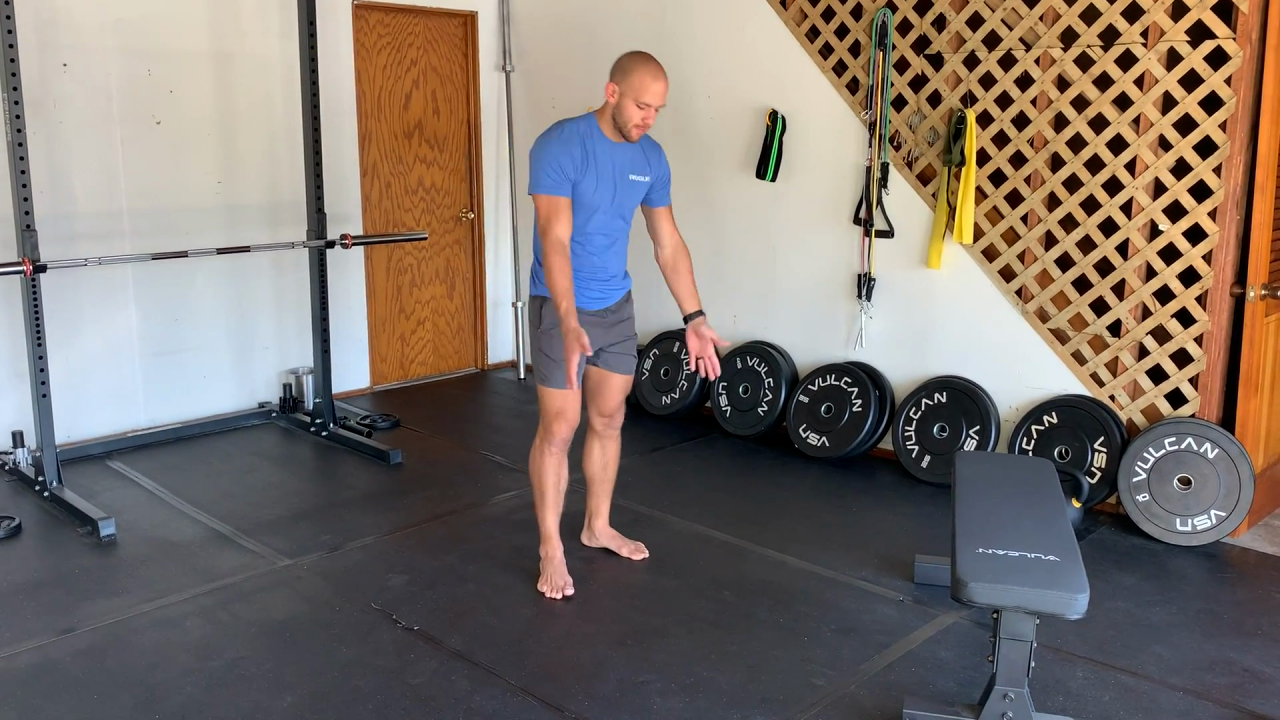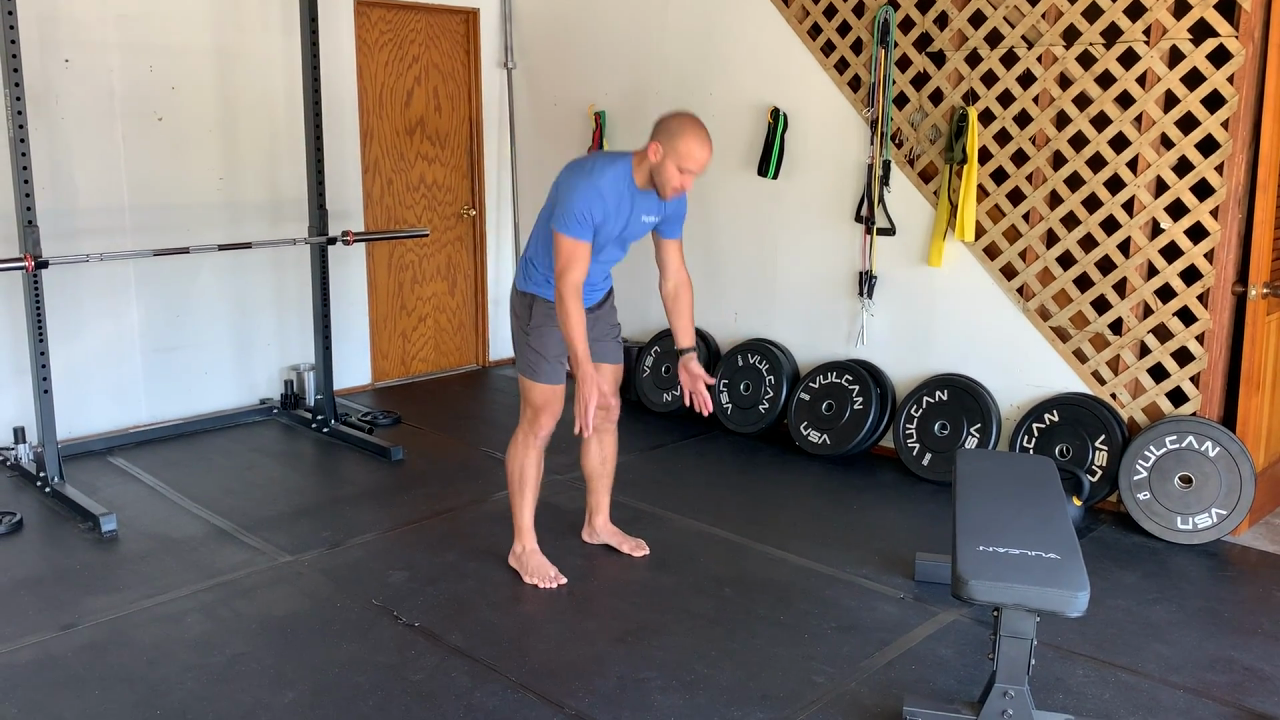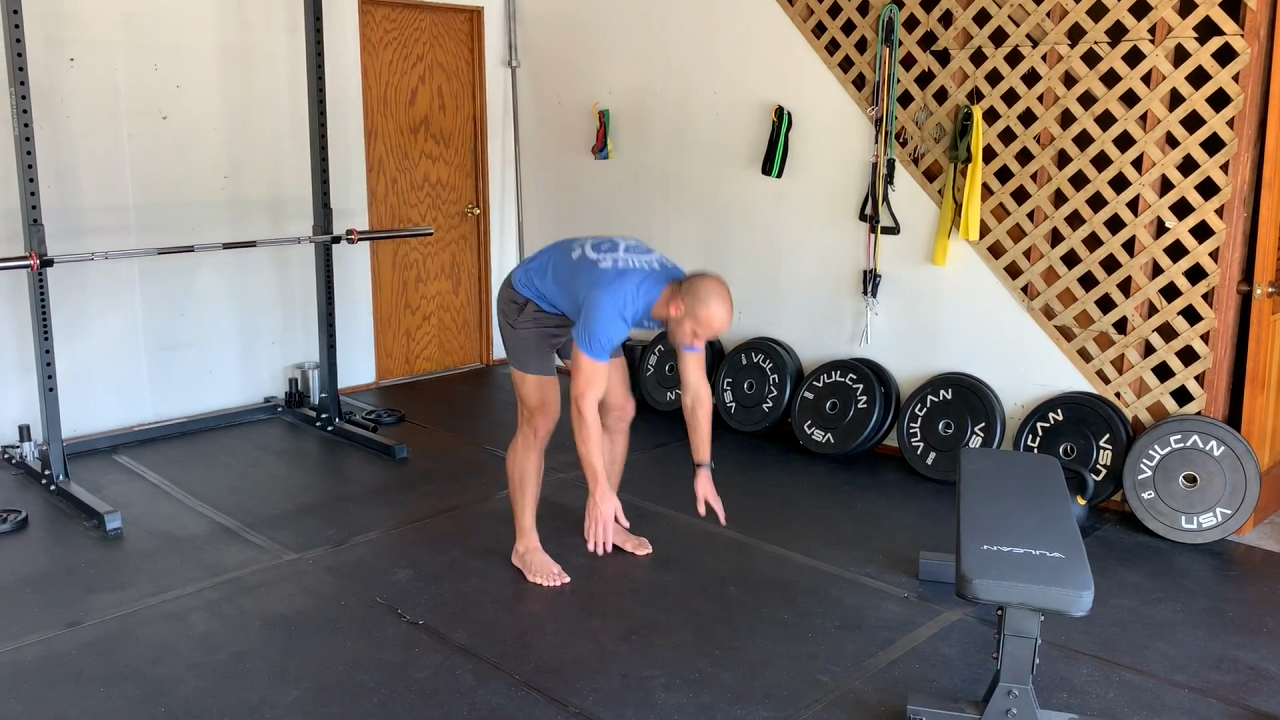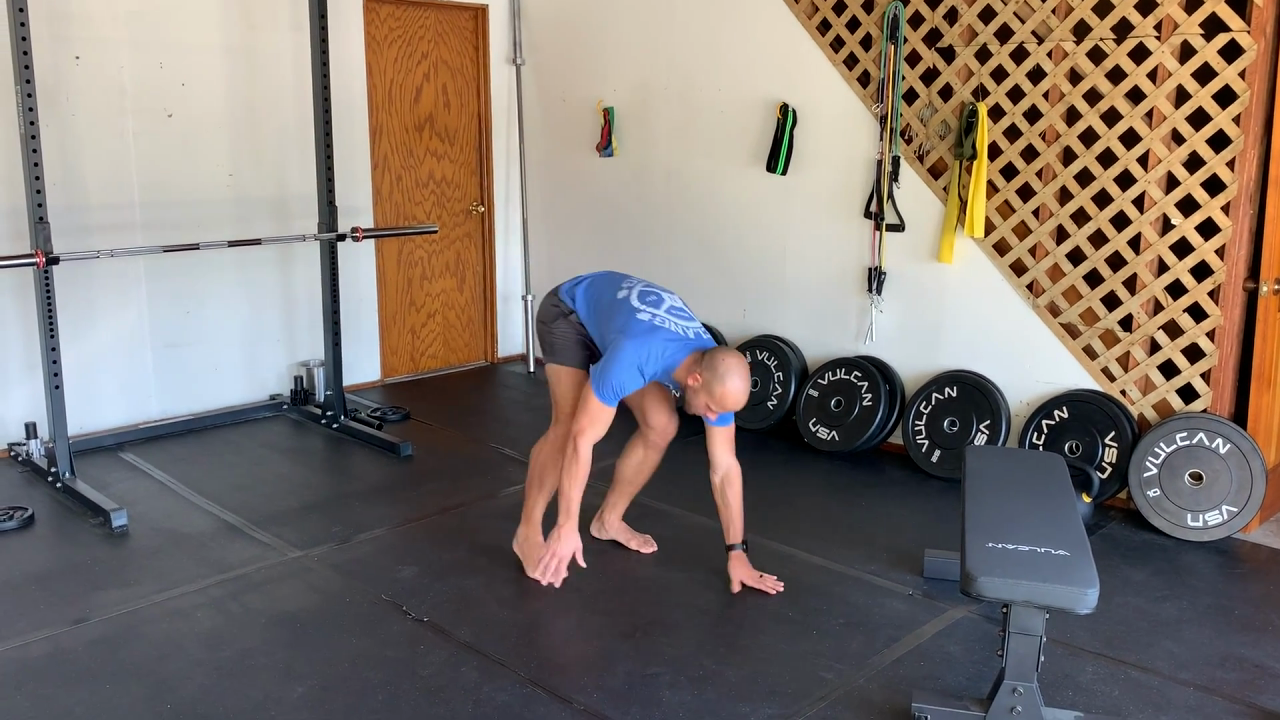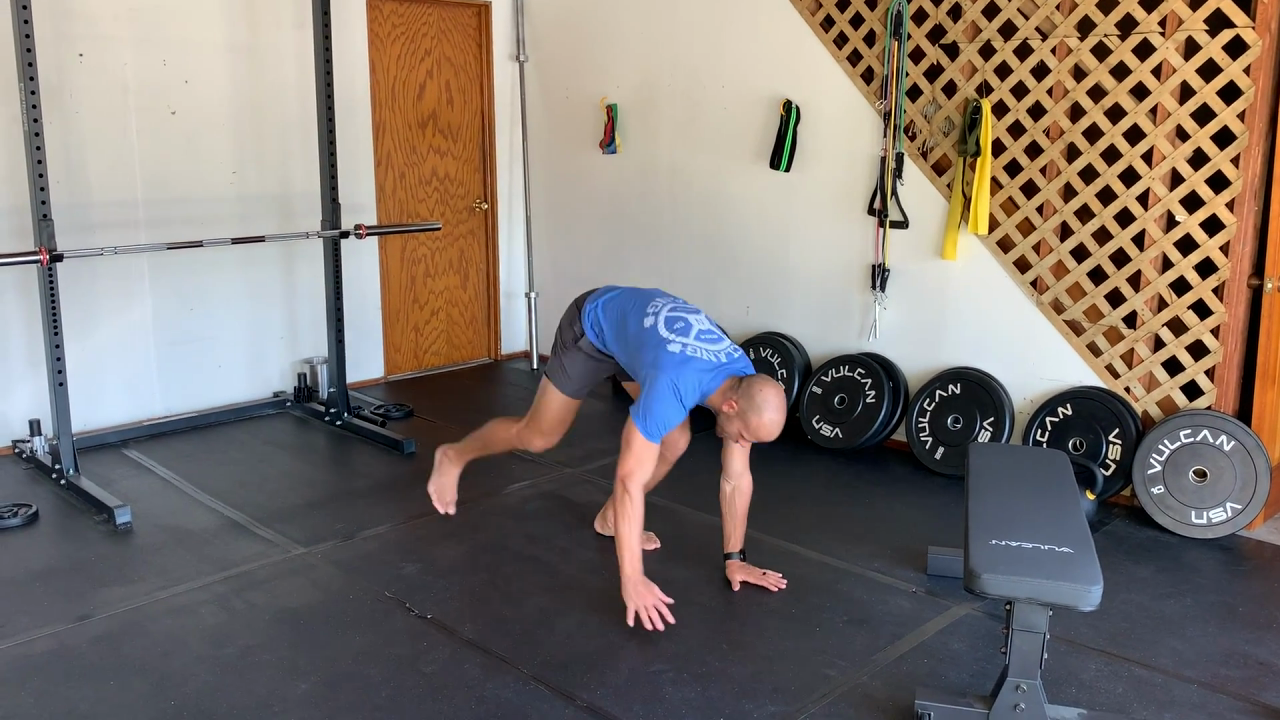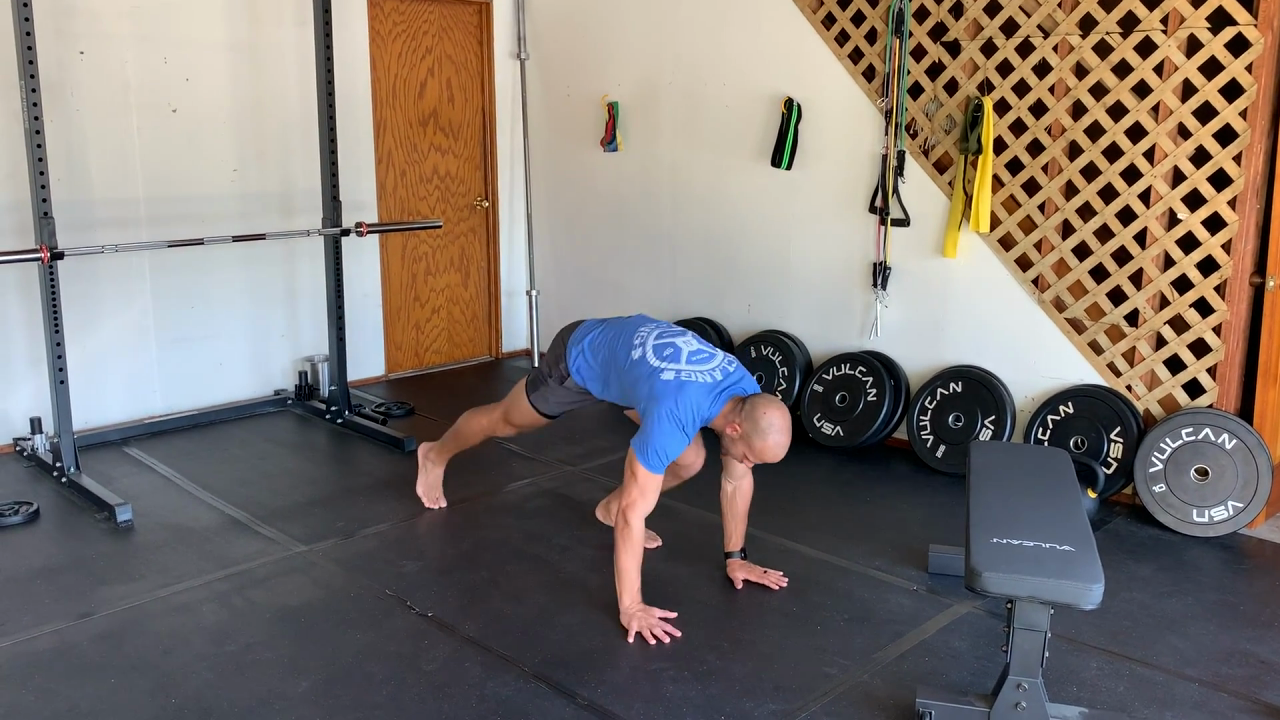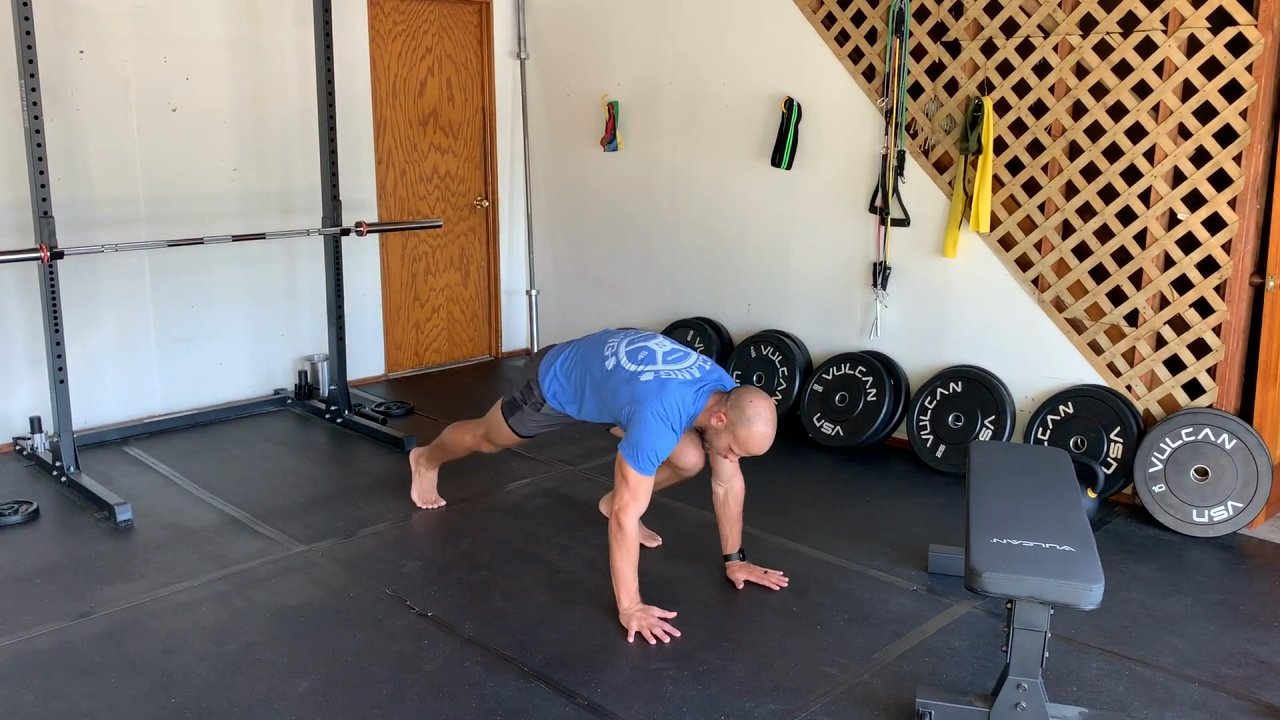
dt=0.3s
person 1, frame 1
left shoulder: (651, 158)
right shoulder: (559, 146)
left elbow: (669, 244)
right elbow: (555, 240)
left wrist: (694, 318)
right wrist: (570, 325)
left hip: (616, 304)
right hip: (560, 304)
left knee: (609, 418)
right knee: (558, 429)
left ankle: (597, 526)
right ankle: (550, 550)
person 1, frame 2
left shoulder: (669, 196)
right shoulder: (588, 185)
left elbow: (675, 277)
right elbow: (568, 284)
left wrist: (687, 354)
right wrist: (584, 369)
left hip: (597, 300)
right hip: (544, 298)
left knee: (606, 412)
right knee: (540, 420)
left ankle: (598, 522)
right ankle: (524, 545)
person 1, frame 3
left shoulder: (688, 303)
right shoulder: (613, 307)
left elbow: (696, 389)
right elbow: (585, 403)
left wrist: (702, 469)
right wrist: (599, 490)
left hip: (576, 300)
right hip: (529, 302)
left knee: (620, 410)
right knee: (540, 420)
left ankle: (602, 523)
right ankle: (525, 544)
person 1, frame 4
left shoulder: (715, 373)
right shoulder: (634, 357)
left elbow: (725, 467)
right elbow: (582, 439)
left wrist: (737, 552)
right wrist: (566, 528)
left hip: (614, 314)
right hip: (569, 311)
left knee: (662, 427)
right knee: (568, 427)
left ankle: (608, 520)
right ankle: (528, 533)
person 1, frame 5
left shoulder: (745, 383)
right shoulder: (674, 387)
left elbow: (736, 478)
right elbow: (631, 481)
left wrist: (734, 558)
right wrist: (632, 578)
left hip: (642, 323)
right hip: (595, 323)
left knee: (674, 444)
right knee: (539, 435)
left ankle: (612, 516)
right ankle: (454, 457)
person 1, frame 6
left shoulder: (746, 397)
right shoulder: (674, 415)
left elbow: (736, 480)
right elbow: (635, 513)
left wrist: (735, 556)
right wrist: (630, 607)
left hip: (632, 343)
right hip: (580, 358)
left knee: (689, 460)
right knee: (507, 420)
left ankle: (612, 507)
right ankle: (434, 455)
person 1, frame 7
left shoulder: (726, 393)
right shoulder: (659, 419)
left elbow: (728, 479)
right elbow: (625, 515)
left wrist: (734, 558)
right wrist: (629, 607)
left hip: (601, 366)
right hip: (554, 382)
left knee: (691, 459)
right knee: (488, 437)
left ankle: (614, 497)
right ankle: (426, 462)
